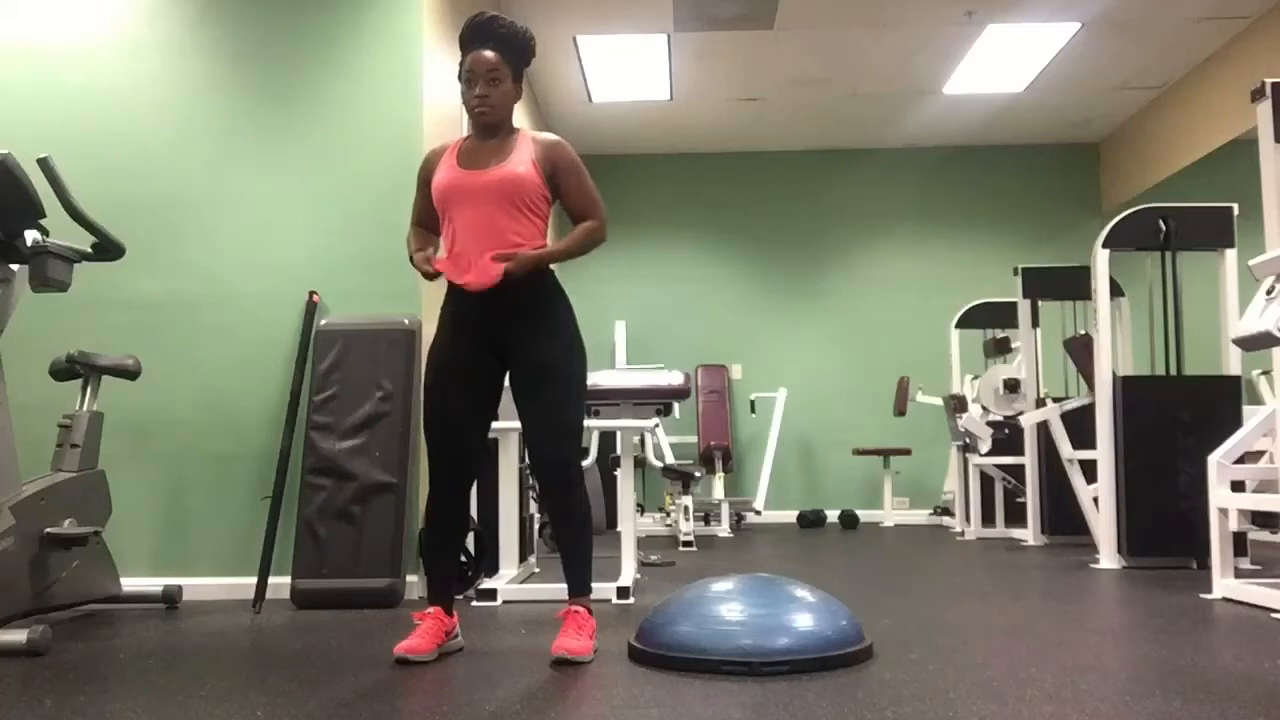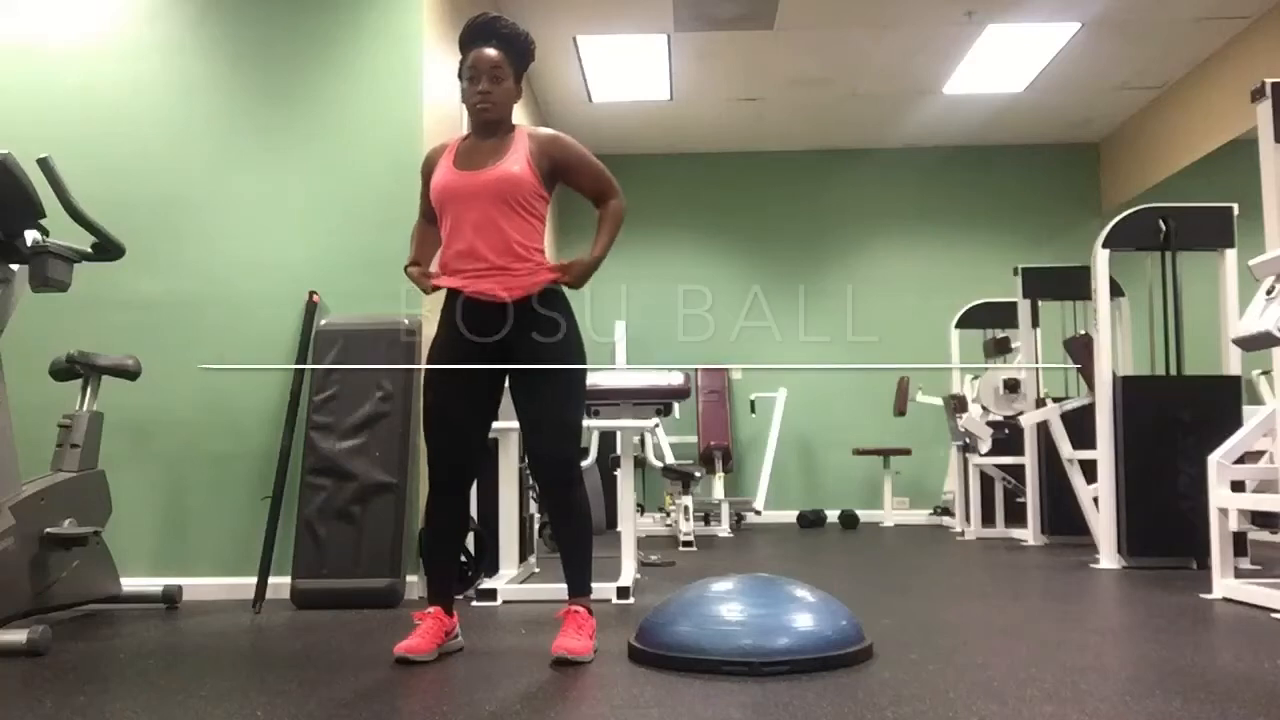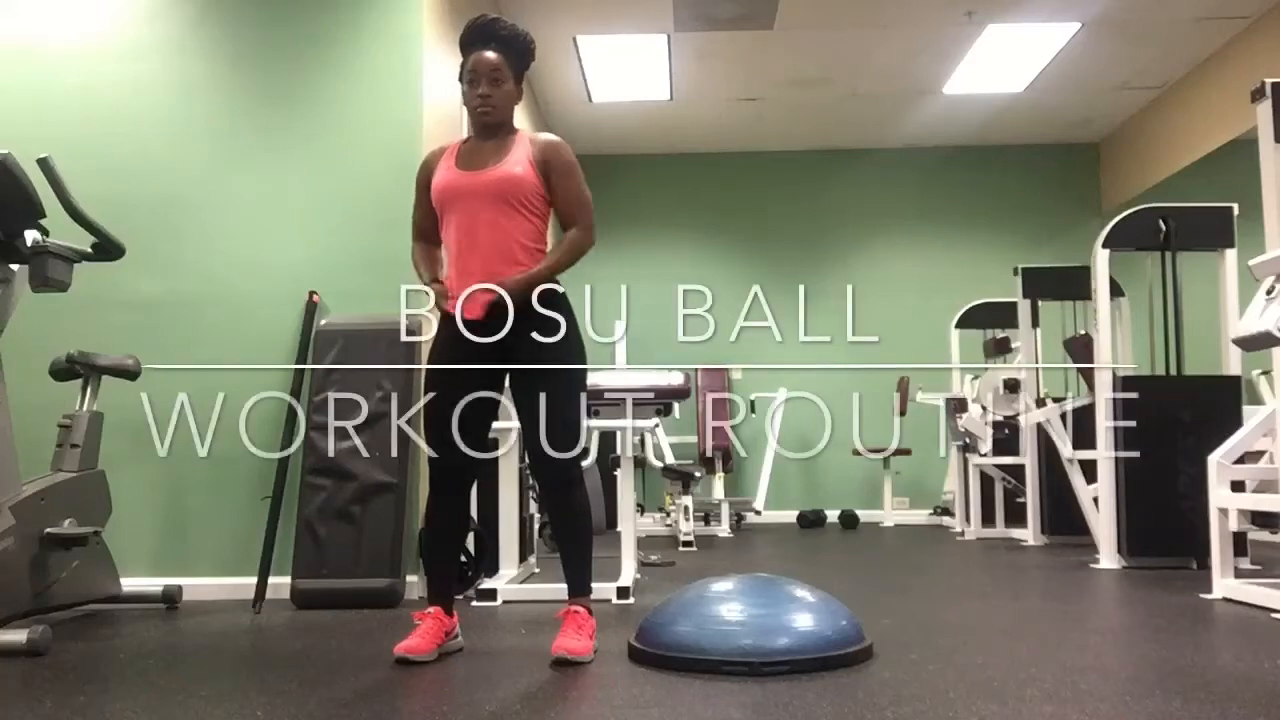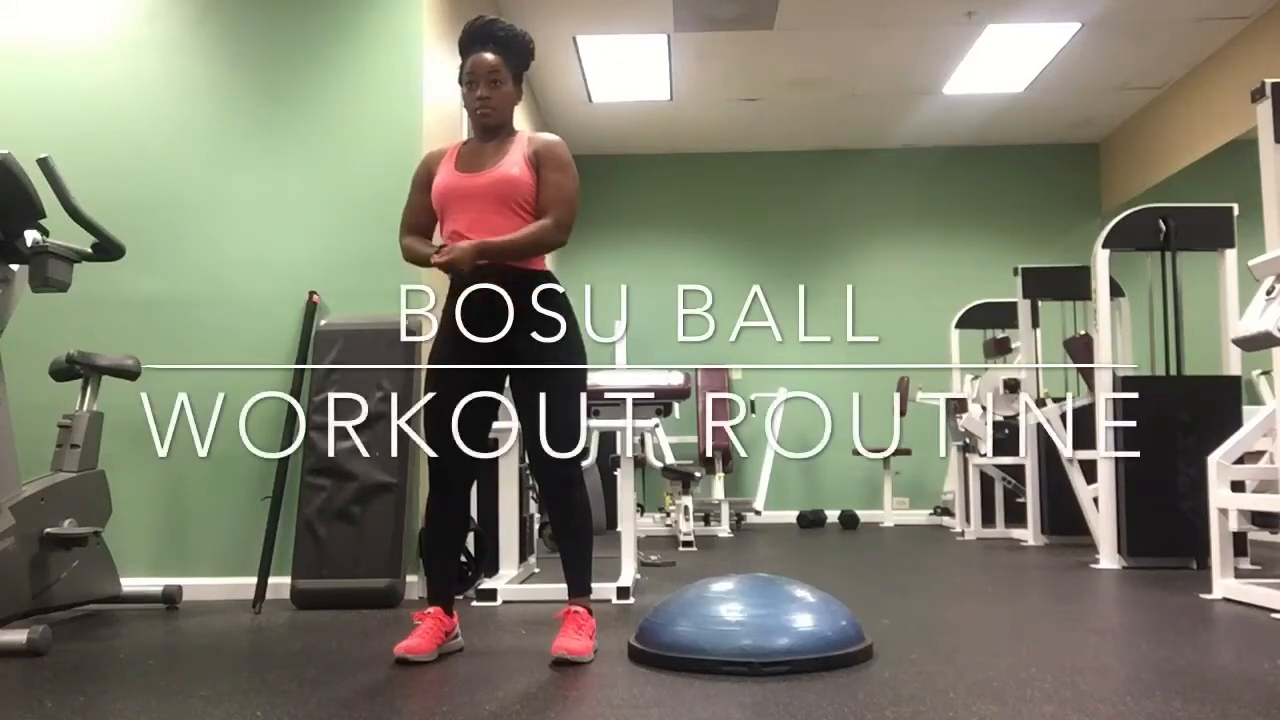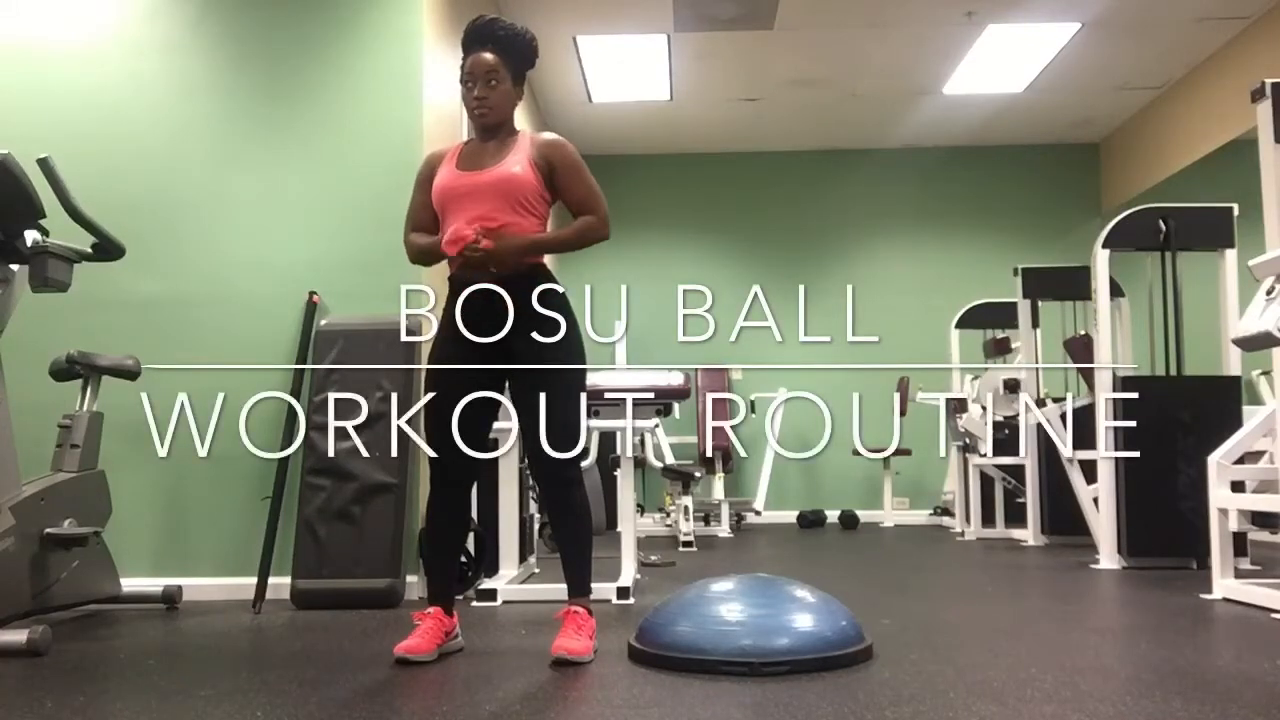
dt=0.4s
person 1, frame 1
left shoulder: (548, 151)
right shoulder: (438, 161)
left elbow: (593, 225)
right elbow: (422, 226)
left wrist: (536, 256)
right wrist: (422, 257)
left hip: (535, 312)
right hip: (463, 316)
left knee: (556, 463)
right knee: (448, 467)
left ankle: (578, 611)
right ankle: (439, 615)
person 1, frame 2
left shoulder: (544, 147)
right shoulder: (438, 160)
left elbow: (613, 198)
left wrist: (592, 260)
right wrist: (418, 262)
left hip: (536, 315)
right hip: (463, 320)
left knee: (555, 463)
right knee: (448, 468)
left ankle: (579, 611)
right ankle: (440, 615)
person 1, frame 3
left shoulder: (546, 151)
right shoulder: (437, 163)
left elbow: (580, 230)
right elbow: (423, 237)
left wrist: (520, 284)
right wrist: (435, 280)
left hip: (537, 315)
right hip: (462, 324)
left knee: (555, 463)
right knee: (448, 467)
left ankle: (578, 611)
right ankle: (439, 615)
person 1, frame 4
left shoulder: (545, 149)
right shoulder: (437, 164)
left elbow: (556, 226)
right elbow: (409, 238)
left wrist: (480, 250)
right wrist: (439, 256)
left hip: (535, 307)
right hip: (465, 313)
left knee: (555, 462)
right knee: (448, 465)
left ankle: (578, 611)
right ankle: (439, 615)
person 1, frame 5
left shoulder: (546, 150)
right shoulder: (438, 164)
left elbow: (597, 221)
right elbow: (412, 242)
left wrist: (523, 243)
right wrist: (445, 245)
left hip: (533, 306)
right hip: (465, 311)
left knee: (554, 461)
right knee: (448, 465)
left ankle: (578, 611)
right ankle: (439, 615)
